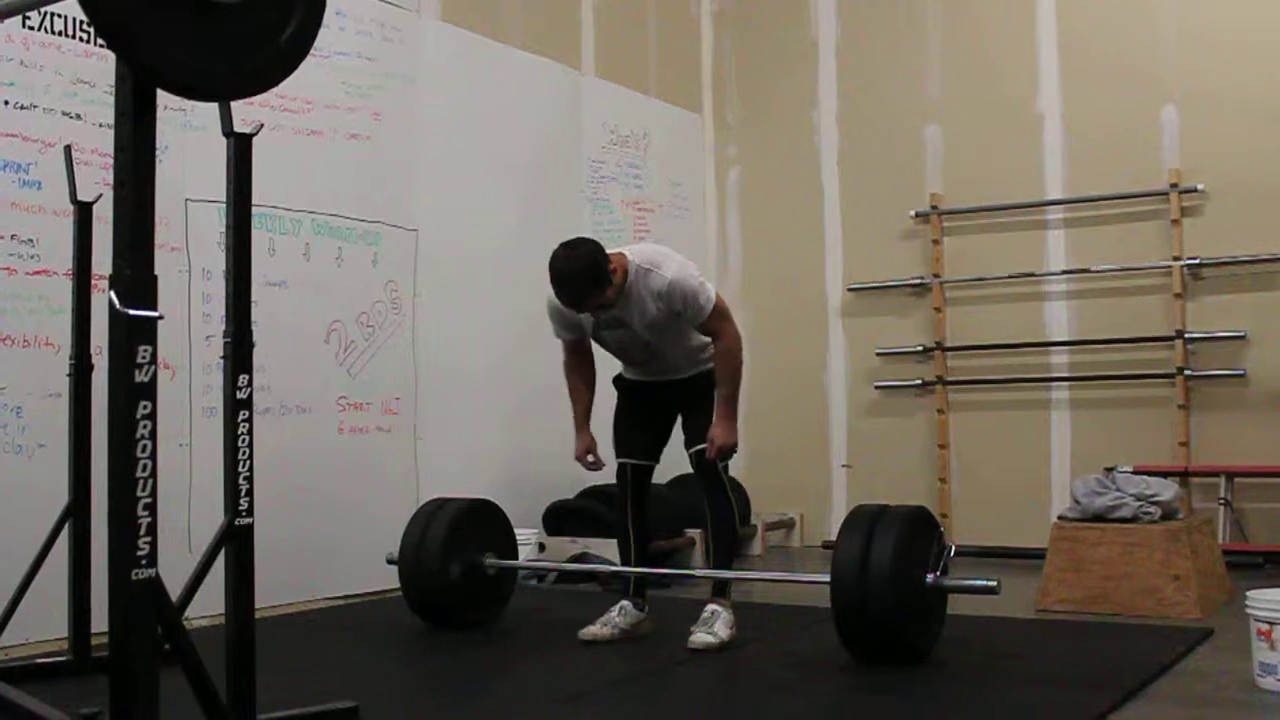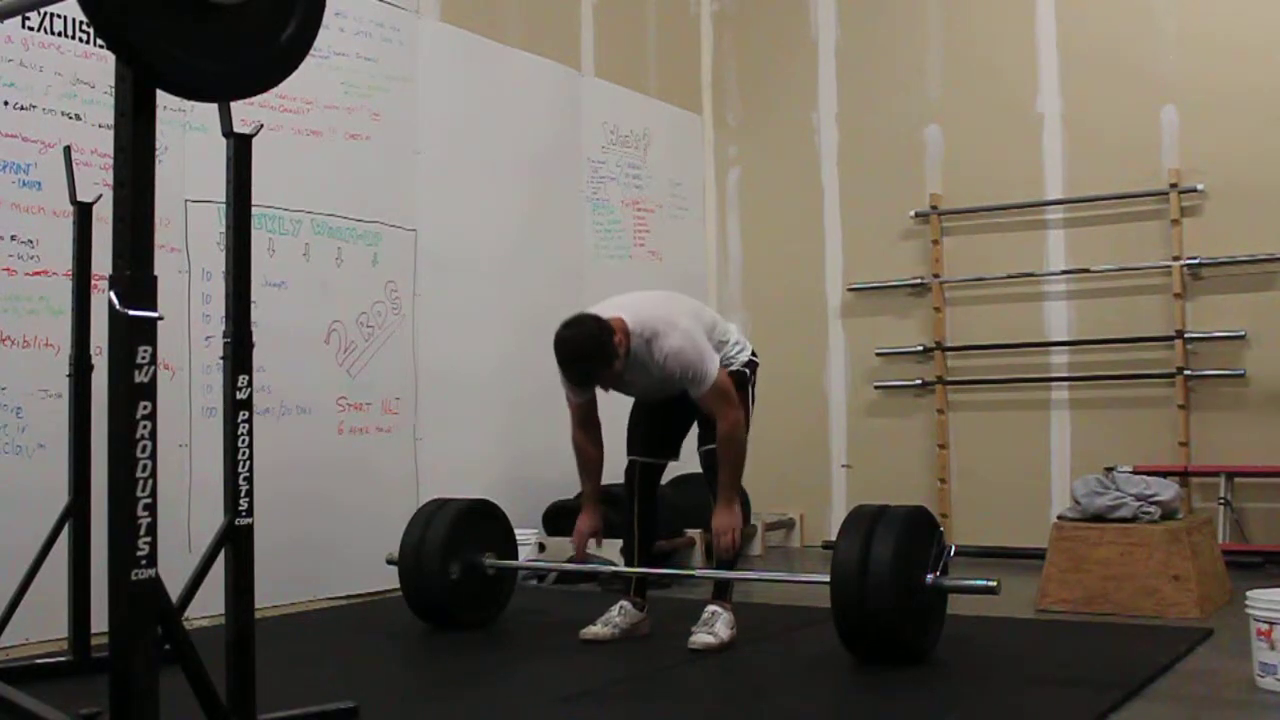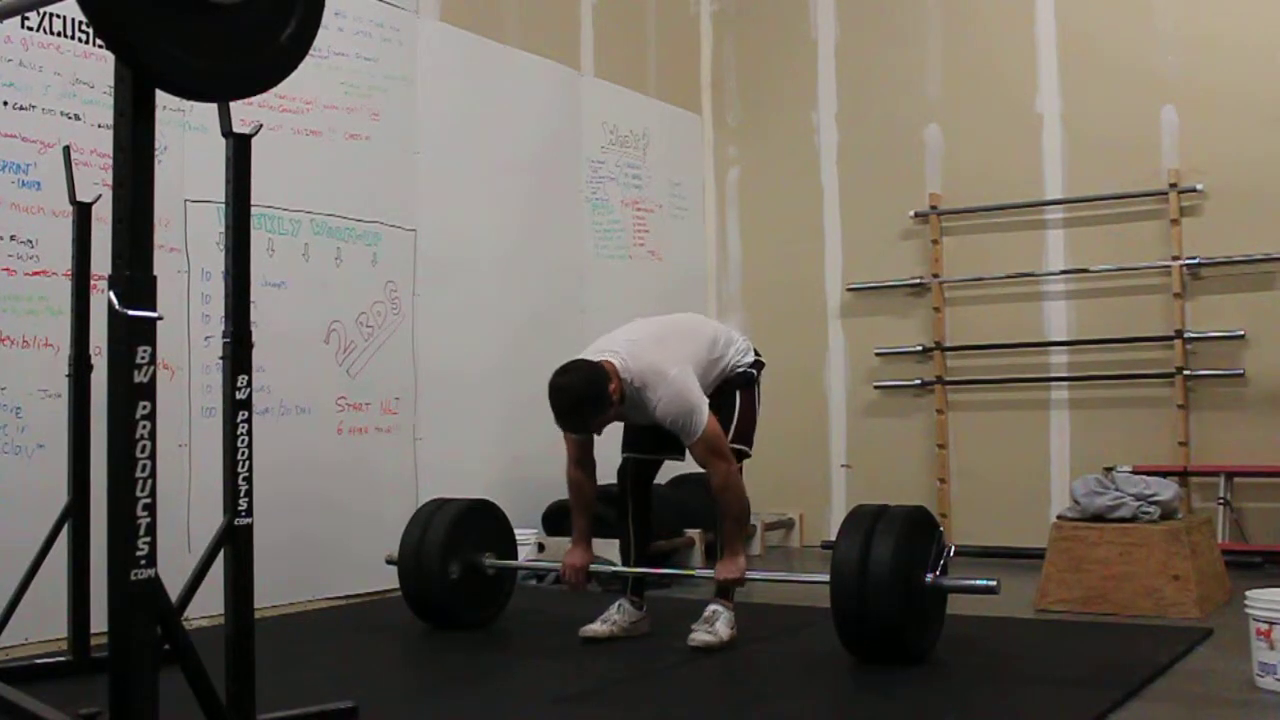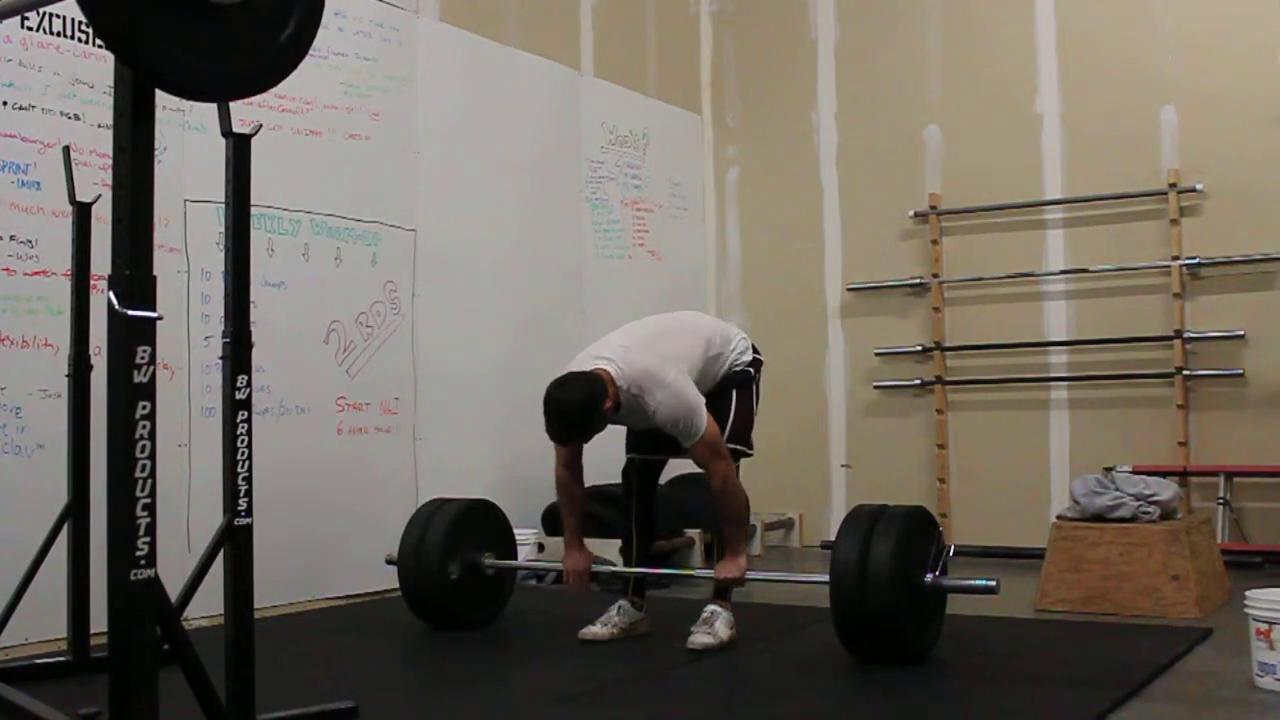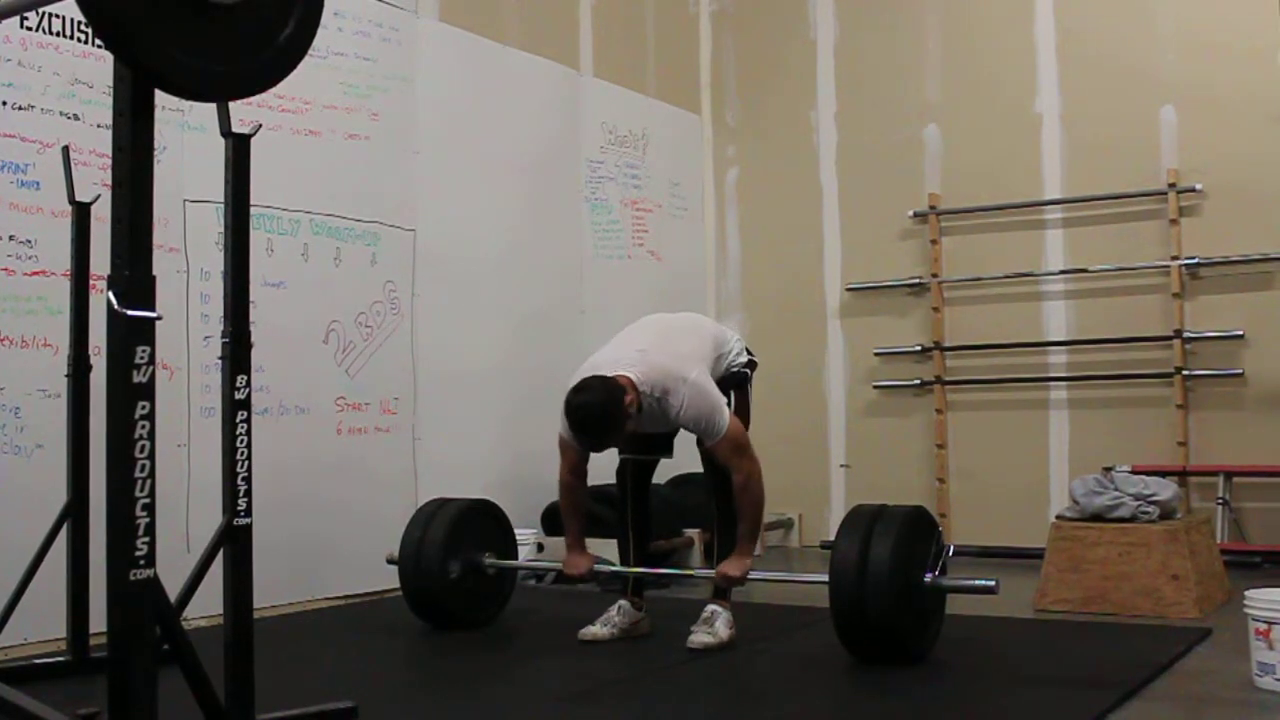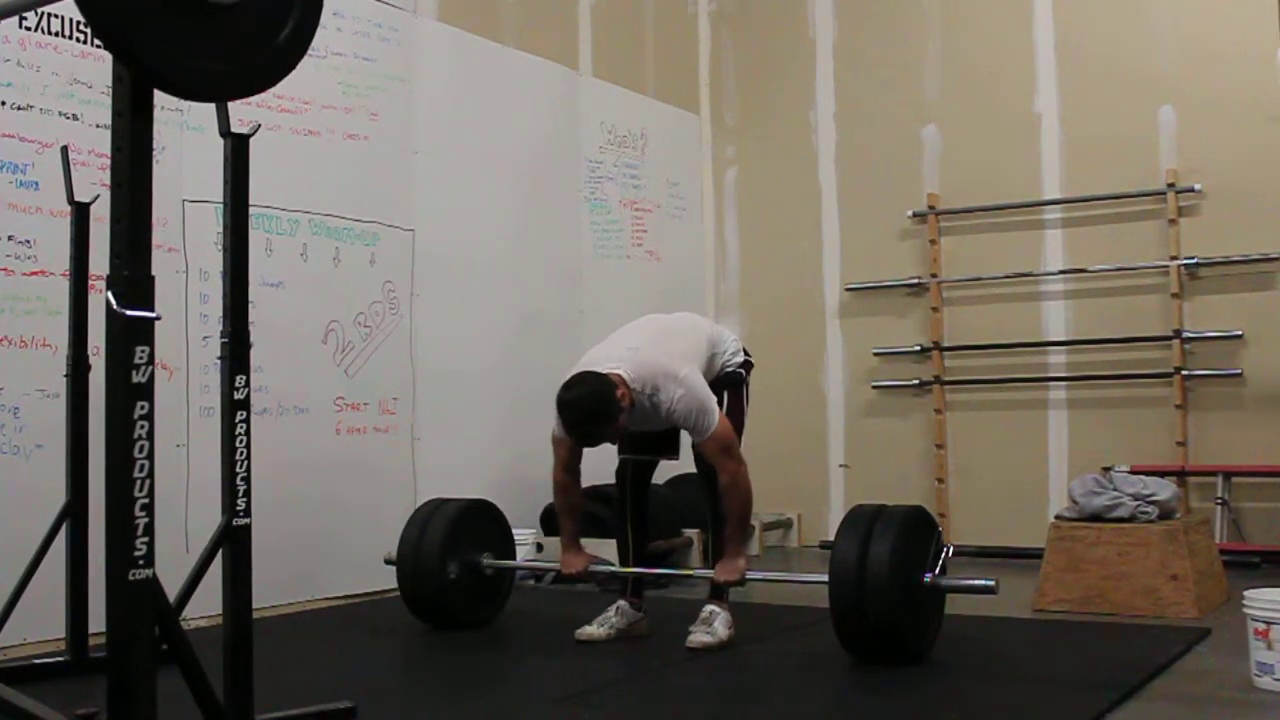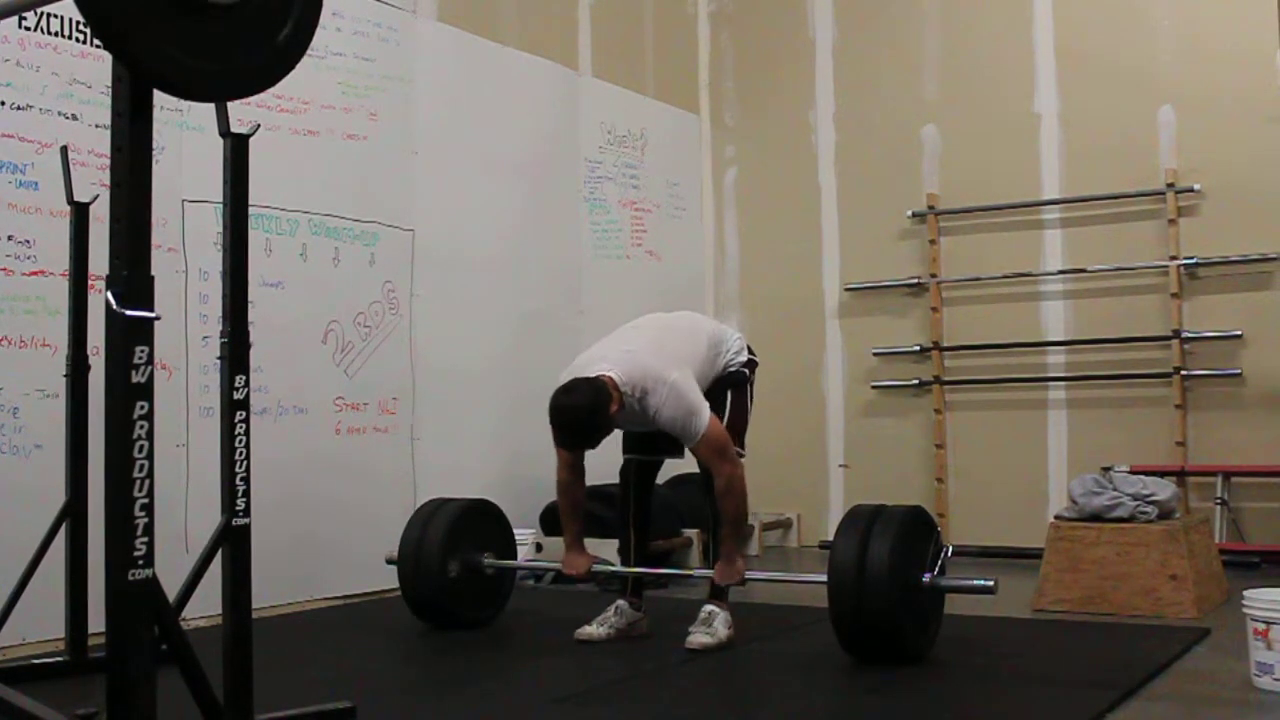
dt=0.7s
person 1, frame 1
left shoulder: (668, 277)
right shoulder: (562, 302)
left elbow: (726, 334)
right elbow: (577, 357)
left wrist: (726, 418)
right wrist: (582, 428)
left hip: (702, 374)
right hip: (640, 381)
left knee: (709, 472)
right knee: (629, 482)
left ankle: (720, 605)
right ankle: (633, 604)
person 1, frame 2
left shoulder: (673, 342)
right shoulder: (580, 354)
left elbow: (730, 415)
right elbow: (584, 428)
left wrist: (728, 505)
right wrist: (589, 507)
left hip: (728, 367)
right hip: (658, 388)
left knee: (716, 474)
right knee: (638, 478)
left ankle: (721, 607)
right ankle: (634, 604)
person 1, frame 3
left shoulder: (666, 388)
right shoulder: (577, 388)
left elbow: (722, 467)
right elbow: (580, 466)
left wrist: (734, 554)
right wrist: (580, 544)
left hip: (730, 369)
right hip: (664, 359)
left knee: (726, 469)
right knee: (631, 477)
left ankle: (722, 606)
right ankle: (632, 604)
person 1, frame 4
left shoulder: (663, 392)
right shoulder: (573, 391)
left elbow: (720, 468)
right elbow: (567, 469)
left wrist: (735, 553)
right wrist: (573, 546)
left hip: (730, 364)
right hip: (669, 356)
left knee: (722, 468)
right knee: (636, 479)
left ankle: (720, 608)
right ankle: (632, 605)
person 1, frame 5
left shoulder: (687, 392)
right shoulder: (582, 399)
left elbow: (745, 468)
right elbow: (571, 473)
left wrist: (742, 554)
right wrist: (574, 548)
left hip: (723, 365)
right hip: (658, 356)
left knee: (720, 477)
right knee: (630, 479)
left ankle: (719, 607)
right ankle: (632, 605)
person 1, frame 6
left shoulder: (677, 388)
right shoulder: (577, 396)
left elbow: (732, 467)
right elbow: (565, 471)
left wrist: (734, 555)
right wrist: (570, 547)
left hip: (721, 364)
right hip: (654, 363)
left knee: (713, 476)
right knee: (630, 479)
left ankle: (717, 607)
right ankle: (630, 604)
person 1, frame 7
left shoulder: (666, 393)
right shoulder: (570, 396)
left elbow: (728, 469)
right elbow: (569, 471)
left wrist: (731, 557)
right wrist: (574, 547)
left hip: (725, 363)
right hip: (659, 357)
left knee: (714, 473)
right knee: (634, 478)
left ankle: (717, 607)
right ankle: (630, 605)
